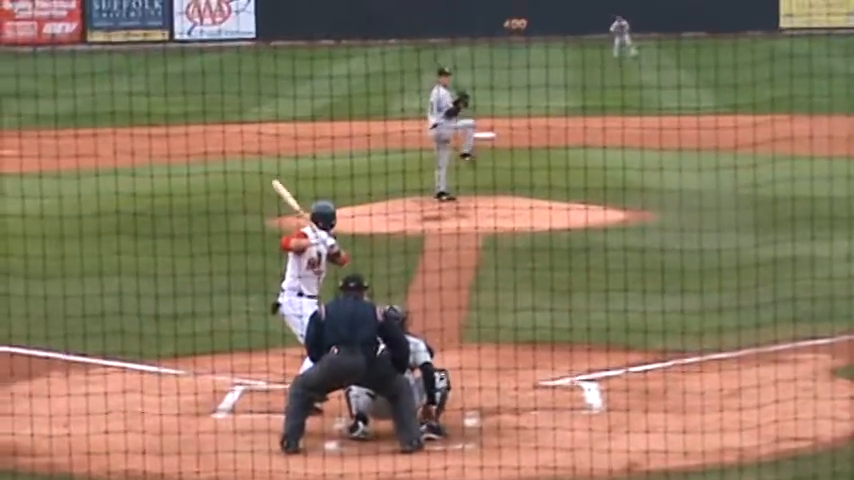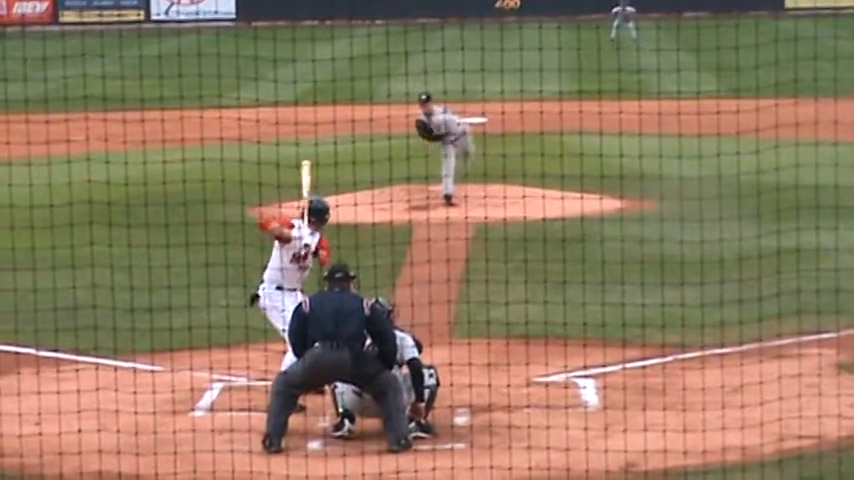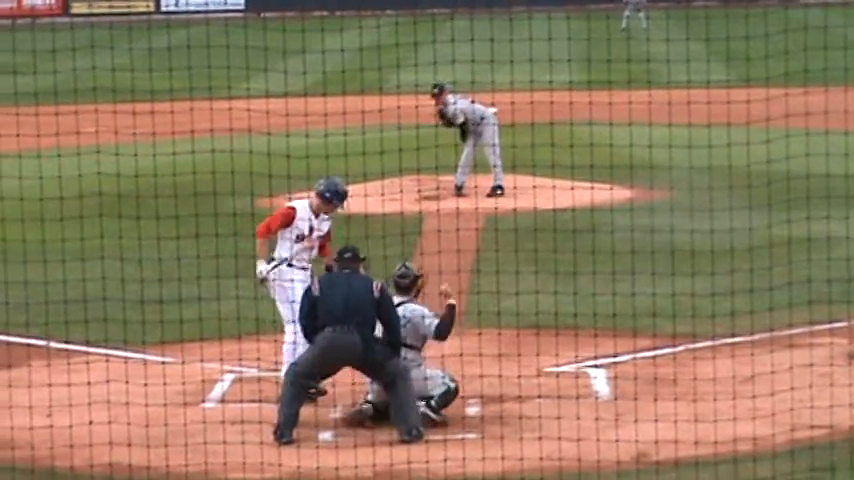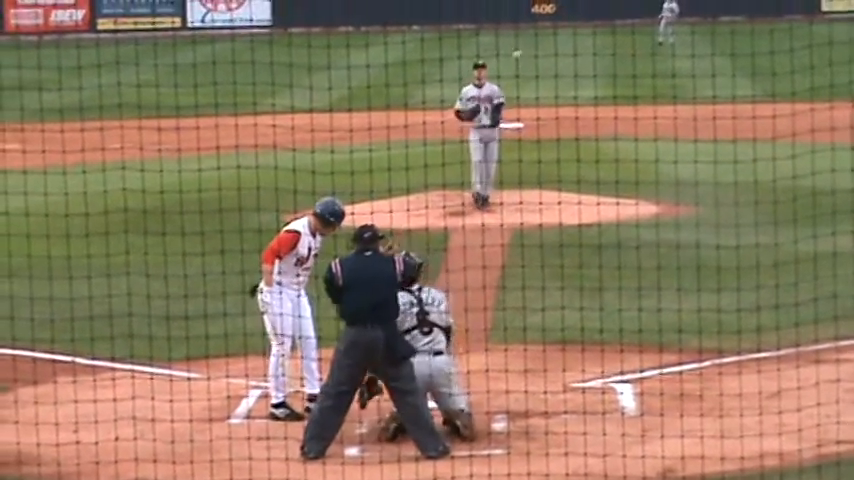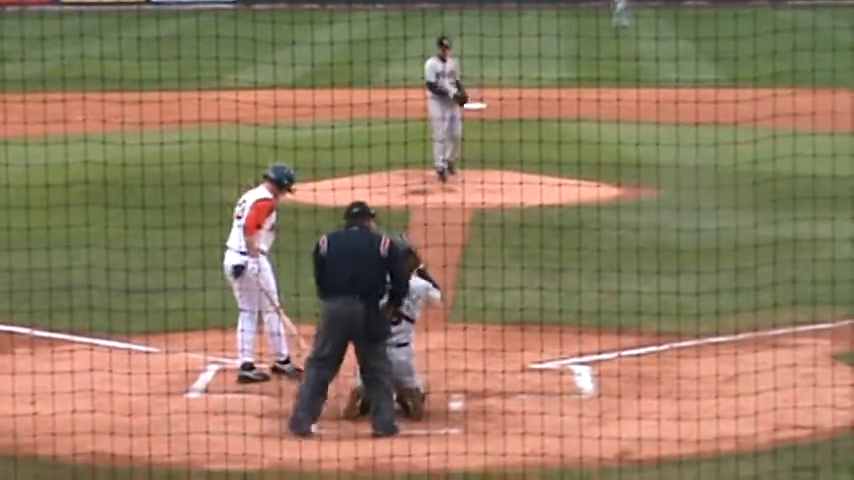
dt=1s
person 1, frame 1
left shoulder: (324, 240)
right shoulder: (304, 236)
left elbow: (343, 260)
right elbow: (285, 244)
left wrist: (334, 247)
right wrist: (314, 241)
left hip: (308, 302)
right hip: (296, 302)
person 1, frame 2
left shoulder: (317, 237)
right shoulder: (292, 227)
left elbow: (325, 260)
right elbow: (265, 223)
left wrist: (312, 247)
right wrist: (294, 235)
left hip: (294, 293)
right hip: (274, 294)
person 1, frame 3
left shoulder: (325, 221)
right shoulder: (293, 211)
left elbow: (324, 247)
right elbow: (262, 230)
right wrist: (262, 263)
left hip: (305, 275)
right hip: (285, 274)
right knee: (296, 329)
person 1, frame 4
left shoulder: (316, 235)
right shoulder: (295, 233)
right elbow: (269, 255)
right wrist: (268, 289)
left hip: (298, 292)
right hip: (279, 292)
left knee: (309, 343)
right knee: (282, 347)
left ankle: (313, 397)
right ankle: (277, 405)
person 1, frame 5
left shoulder: (248, 196)
right shoulder: (265, 200)
left elbow: (243, 227)
right elbow: (250, 227)
right wrist: (254, 259)
left hip: (233, 259)
right hip: (250, 260)
left knee: (247, 312)
right knee: (271, 310)
left ankle: (246, 366)
right ankle: (281, 361)
person 2, frame 1
left shoulder: (323, 311)
right shoulder: (376, 312)
left elbow: (312, 346)
right elbow: (400, 346)
right wrist: (398, 371)
left hip: (333, 363)
right hip: (366, 363)
left knee: (300, 388)
right knee: (400, 389)
left ankle: (290, 441)
right ankle: (411, 440)
person 2, frame 2
left shoulder: (307, 304)
right shoulder: (365, 305)
left elbow: (296, 340)
right elbow: (387, 340)
right wrist: (386, 367)
left hip: (318, 358)
right hip: (353, 359)
left knee: (283, 385)
right knee: (389, 386)
left ankle: (273, 440)
right ankle: (399, 439)
person 2, frame 3
left shoulder: (317, 285)
right shoulder: (374, 286)
left elbow: (307, 324)
right elbow: (392, 323)
right wrist: (393, 353)
left hip: (328, 341)
right hip: (363, 343)
left knee: (295, 377)
right knee: (398, 376)
left ankle: (284, 431)
right ankle: (410, 429)
person 2, frame 4
left shoulder: (338, 268)
right shoulder: (395, 264)
right elbow: (408, 275)
left hip: (354, 336)
right hip: (387, 336)
left knee: (334, 393)
right knee: (408, 393)
left ankle: (313, 447)
right ankle: (432, 446)
person 2, frame 5
left shoulder: (326, 242)
right shoulder: (383, 244)
left elbow: (321, 283)
right elbow: (401, 282)
right wrist: (394, 303)
left hip: (335, 308)
right hip: (367, 311)
left knee: (319, 365)
right knee: (378, 369)
left ankle: (302, 420)
right ankle: (383, 423)
person 3, frame 1
right shoulder: (414, 342)
right elbow: (428, 371)
right wrist: (431, 404)
left hip: (373, 405)
right knee: (440, 376)
left ankle: (359, 423)
right ankle: (429, 425)
person 3, frame 2
right shoulder: (402, 337)
right elbow: (415, 368)
right wrist: (419, 401)
left hip: (360, 404)
right knee: (429, 373)
left ankle: (345, 420)
right ankle: (417, 422)
person 3, frame 3
right shoulder: (418, 311)
right elbow: (442, 333)
right wrist: (450, 302)
right hip: (409, 378)
left knee: (380, 409)
right knee: (450, 386)
left ankle: (368, 408)
right ankle: (429, 405)
person 3, frame 4
right shoulder: (438, 297)
left wrist: (371, 380)
left hip: (411, 366)
right hip: (440, 363)
right knee: (458, 412)
left ankle: (396, 422)
right ankle: (458, 417)
person 3, frame 5
right shoulder: (419, 285)
right elbow: (438, 296)
right wrist: (421, 268)
right hip: (401, 352)
right knee: (414, 392)
left ankle: (362, 396)
right ankle: (410, 395)
person 4, frame 1
left shoulder: (437, 91)
right shoulder: (442, 92)
right elbow: (449, 113)
left wrist: (456, 102)
right wrist: (461, 105)
left hip: (437, 130)
right hip: (442, 129)
left knee: (442, 163)
right knee: (470, 124)
left ankle: (441, 191)
right ankle: (466, 152)
person 4, frame 2
left shoulder: (439, 117)
right shoulder: (424, 117)
left elbow: (439, 136)
right elbow: (427, 134)
right wrist: (423, 131)
left hip: (461, 134)
right hip: (447, 140)
left knee: (470, 153)
right knee: (448, 164)
left ankle: (466, 153)
right ankle: (448, 195)
person 4, frame 3
left shoulder: (453, 107)
right shoulder: (447, 104)
left elbow: (463, 127)
right elbow: (450, 124)
left wrist: (464, 140)
right wrist: (443, 118)
left hip: (486, 121)
right hip: (473, 125)
left knee: (492, 152)
right knee: (467, 153)
left ankle: (499, 186)
right ankle: (459, 185)
person 4, frame 4
left shoulder: (494, 89)
right shoulder: (466, 91)
left elbow: (498, 109)
right elbow: (458, 112)
left wrist: (494, 125)
right wrist: (466, 115)
left hip: (491, 130)
right hip: (475, 131)
left knee: (491, 163)
right knee: (477, 162)
left ankle: (485, 195)
right ankle: (477, 194)
person 4, frame 5
left shoulder: (454, 62)
right shoulder: (431, 64)
right elbow: (431, 86)
left wrist: (461, 93)
right wrist: (451, 94)
left hip: (453, 103)
right hip: (437, 104)
left knee: (456, 135)
right knee: (439, 137)
left ankle: (449, 161)
right ankle: (440, 168)
